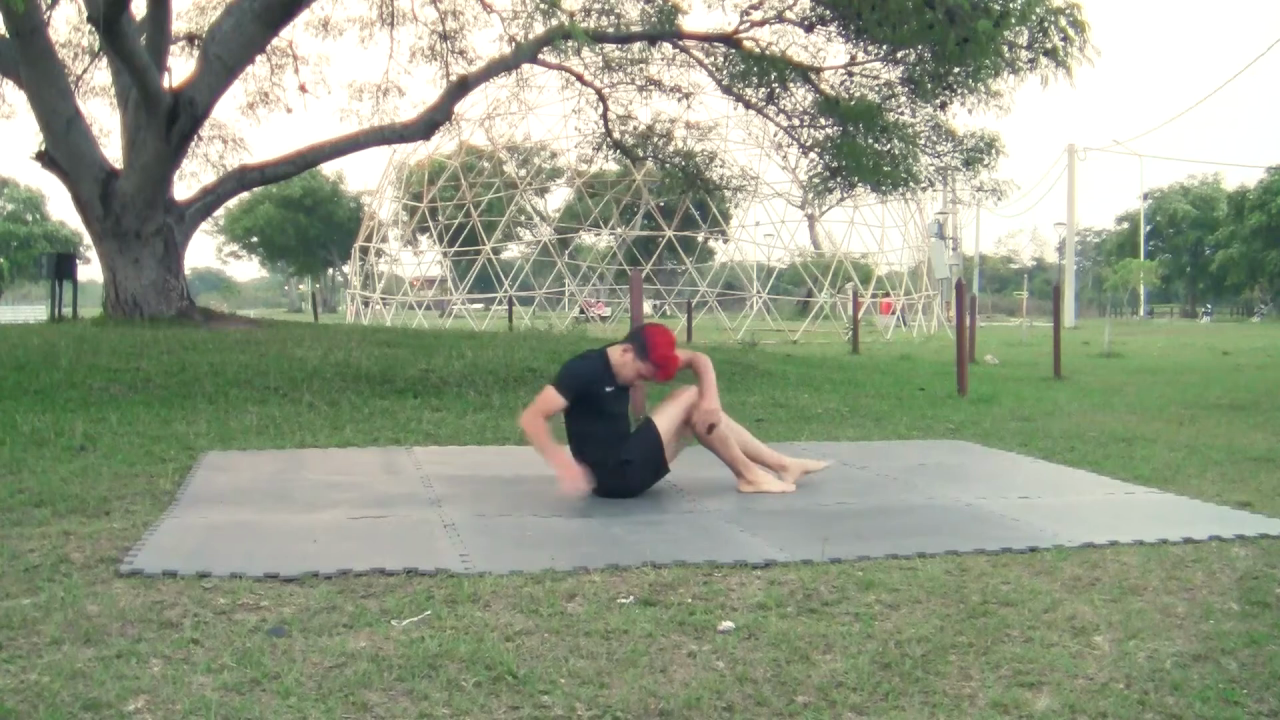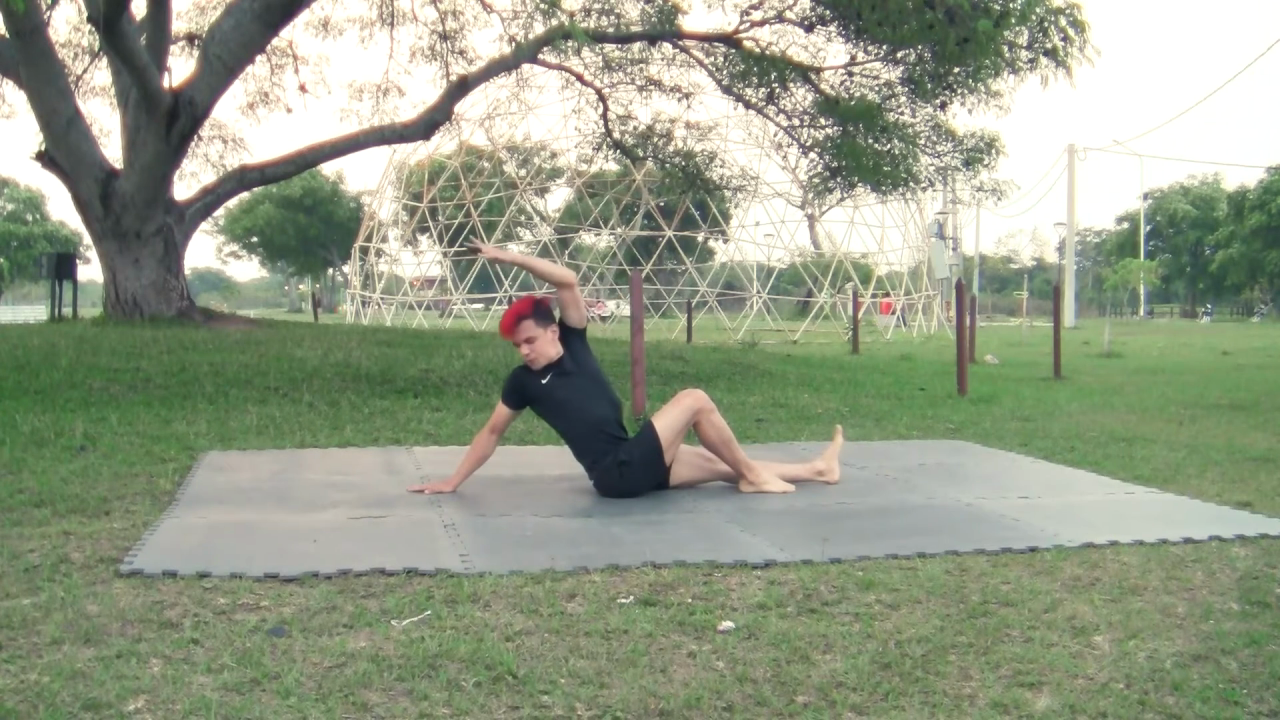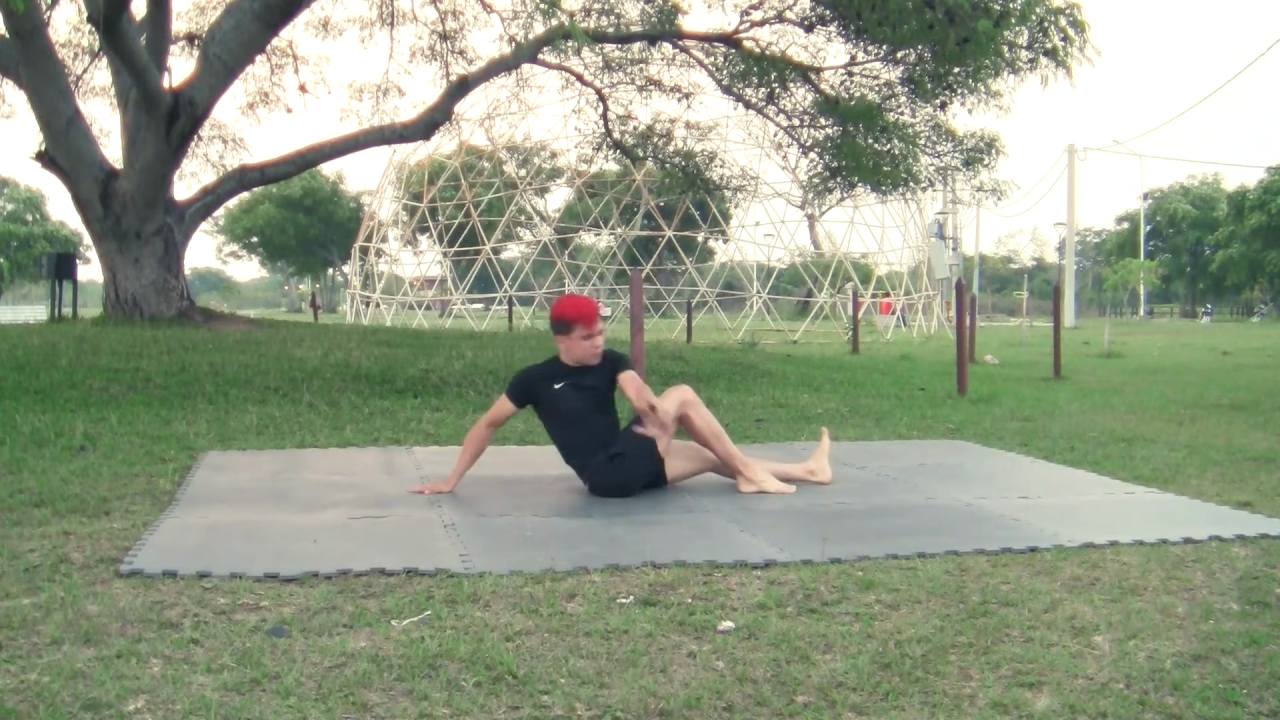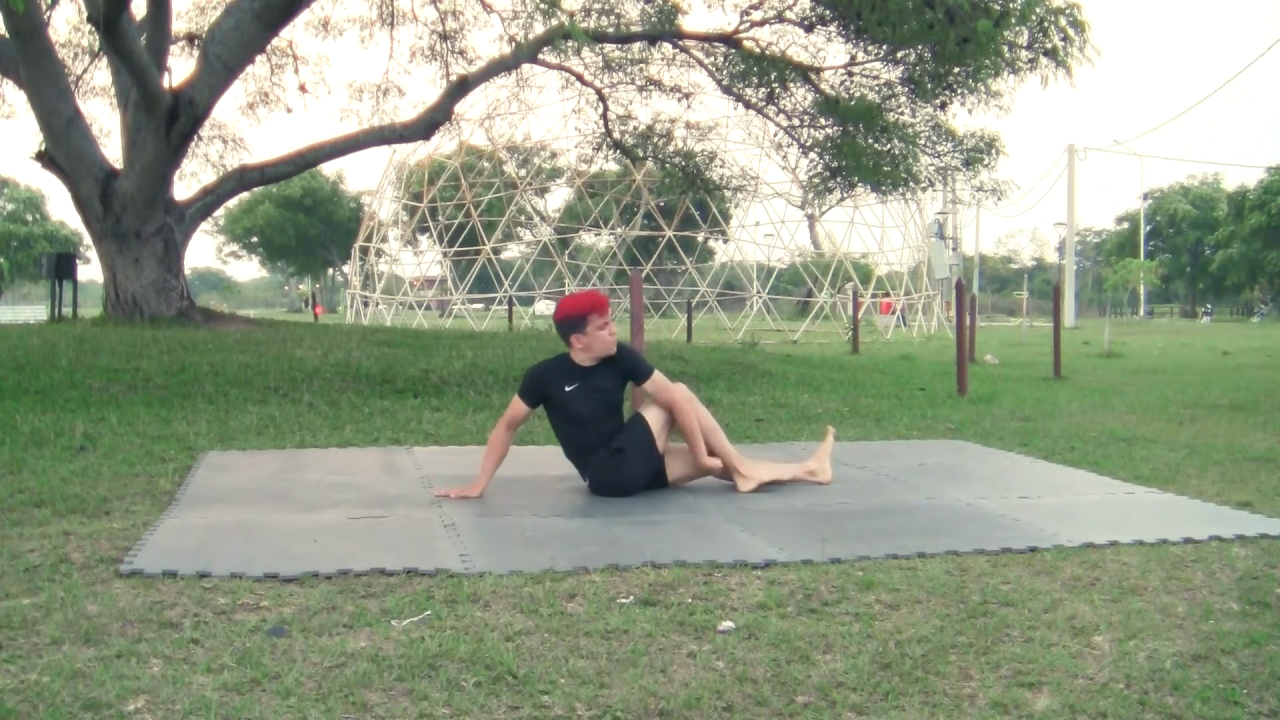
dt=1s
person 1, frame 1
left shoulder: (641, 363)
right shoulder: (584, 370)
left elbow: (699, 359)
right elbow: (531, 417)
left wrist: (711, 395)
right wrist: (562, 461)
left hip: (631, 464)
right hip: (612, 477)
left knee: (705, 411)
right knee: (689, 397)
left ankle: (787, 465)
right ankle: (750, 477)
person 1, frame 2
left shoulder: (573, 342)
right shoulder: (522, 381)
left elbow: (569, 281)
right elbow: (491, 432)
left wrist: (507, 257)
right wrist: (453, 481)
left hip: (633, 463)
right hip: (618, 474)
left knee: (720, 463)
right knee: (695, 399)
left ankle: (816, 469)
right ankle: (752, 474)
person 1, frame 3
left shoulder: (610, 360)
right shoulder: (534, 378)
left elbow: (638, 390)
right elbow: (487, 425)
left wrist: (649, 408)
right wrist: (453, 478)
left hip: (626, 466)
right hip: (606, 475)
left knee: (712, 456)
right knee: (683, 396)
left ankle: (805, 470)
right ankle: (747, 472)
person 1, frame 4
left shoulder: (621, 357)
right shoulder: (545, 376)
left elbow: (677, 405)
right elbow: (506, 427)
left wrist: (704, 454)
right wrist: (479, 485)
left hip: (630, 466)
right hip: (606, 476)
left knee: (713, 462)
right knee: (679, 392)
left ankle: (806, 470)
right ankle: (741, 468)
